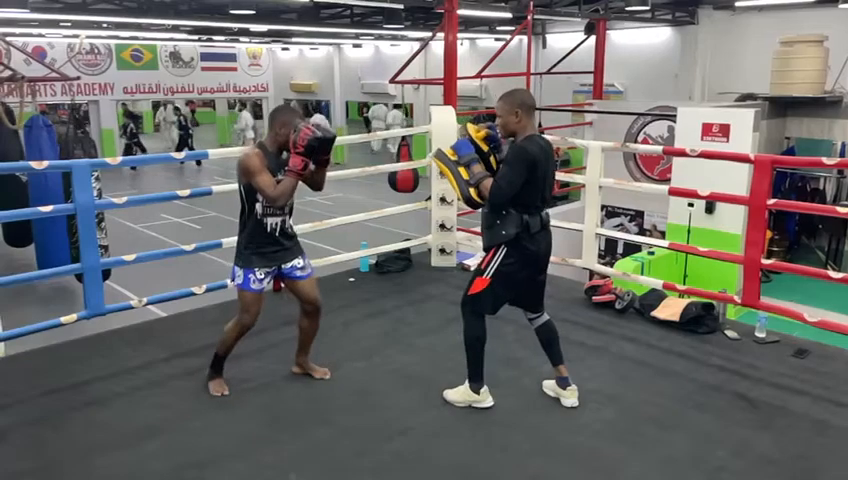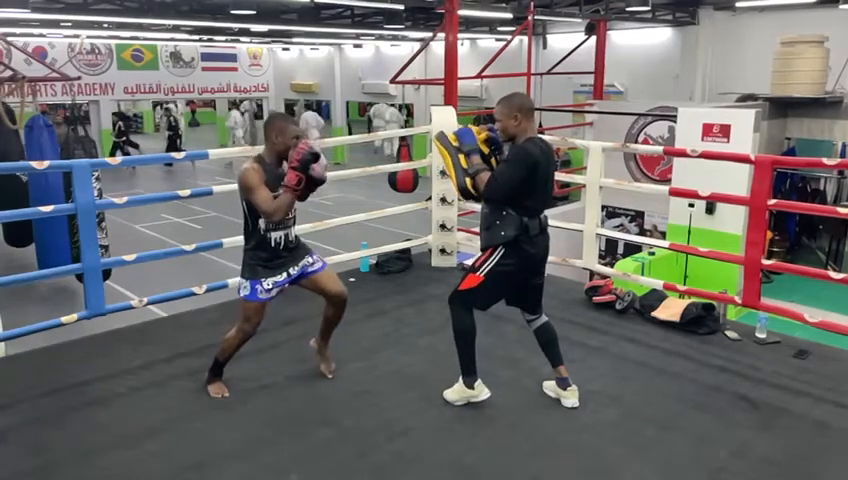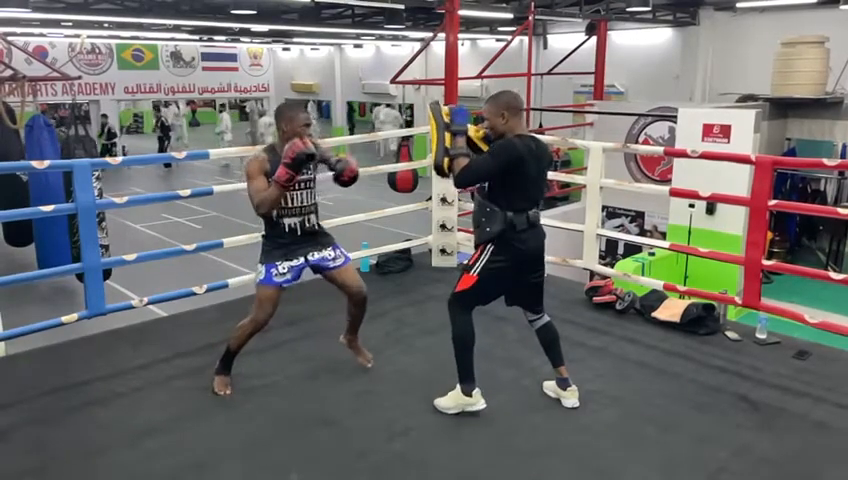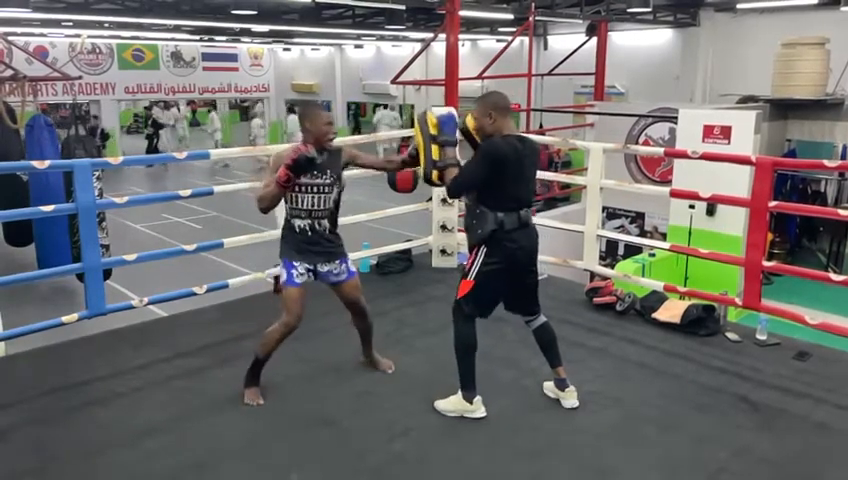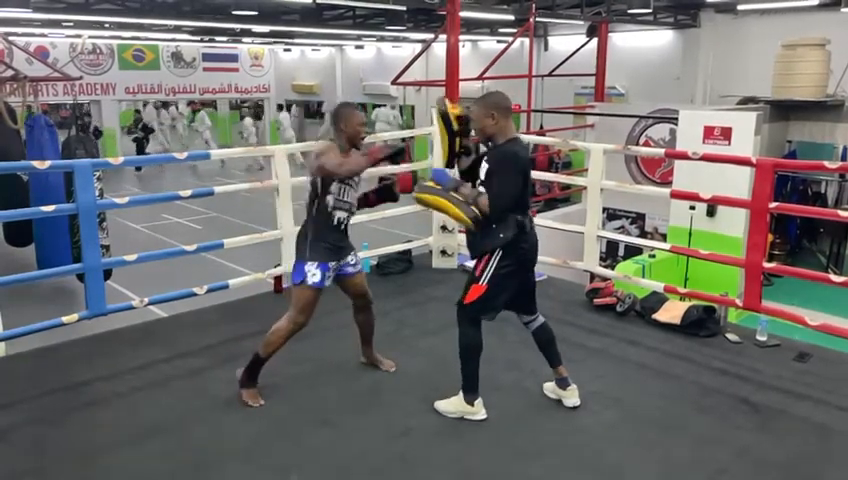
dt=1s
person 1, frame 1
left shoulder: (522, 151)
right shoulder: (542, 146)
left elbow: (497, 196)
left wrist: (472, 161)
right wrist: (497, 151)
left hip: (515, 244)
right hip: (536, 240)
left knee: (472, 307)
right knee: (534, 310)
left ankle: (476, 389)
right ankle: (564, 384)
person 1, frame 2
left shoulder: (523, 153)
right shoulder: (542, 149)
left elbow: (491, 192)
left wrist: (472, 152)
right wrist: (498, 151)
left hip: (512, 246)
right hip: (533, 242)
left knee: (460, 302)
right knee: (532, 312)
left ankle: (471, 384)
right ankle: (564, 384)
person 1, frame 3
left shoulder: (507, 149)
right shoulder: (539, 149)
left elbow: (463, 178)
left wrist: (459, 135)
right wrist: (485, 145)
left hip: (504, 243)
right hip: (531, 239)
left knee: (459, 305)
right knee: (534, 311)
left ankle: (468, 392)
right ankle: (565, 384)
person 1, frame 4
left shoulder: (493, 150)
right shoulder: (530, 148)
left elbow: (455, 188)
left wrist: (447, 144)
left hip: (497, 244)
right hip: (525, 238)
left knee: (463, 313)
right knee: (531, 311)
left ankle: (469, 399)
right ankle: (563, 385)
person 1, frame 5
left shoulder: (510, 156)
right shoulder: (501, 149)
left elbow: (496, 207)
right elbow: (472, 177)
left wrist: (456, 186)
left hip: (505, 247)
right hip: (516, 244)
left knee: (468, 314)
right knee: (528, 312)
left ankle: (470, 400)
right ankle: (564, 385)
person 2, frame 1
left shoulder: (289, 155)
right shoulder: (252, 158)
left elbow: (317, 185)
right elbow: (277, 197)
left wrist: (322, 156)
right wrist: (300, 159)
left hip: (287, 246)
right hip: (255, 252)
left knee: (312, 304)
right knee: (247, 319)
left ankle: (302, 361)
right ankle: (214, 371)
person 2, frame 2
left shoulder: (286, 164)
right shoulder: (251, 172)
left elbow: (298, 197)
right elbow: (274, 213)
left wrist: (310, 181)
right wrist: (297, 174)
left hip: (294, 251)
right hip: (262, 262)
left knee: (338, 295)
right knee: (247, 327)
left ankle: (322, 344)
right ankle: (214, 375)
person 2, frame 3
left shoulder: (310, 149)
right shoulder: (260, 161)
left elbow: (332, 160)
right elbow: (262, 207)
left wrist: (342, 165)
right wrist: (288, 170)
left hip: (316, 238)
right hip: (280, 247)
left knee: (358, 292)
right knee: (260, 317)
left ankle: (351, 339)
right ankle: (223, 368)
person 2, frame 4
left shoulder: (342, 156)
right shoulder: (284, 158)
left elbow: (384, 163)
right elbow: (264, 205)
left wrist: (410, 159)
right wrist: (289, 173)
left hip: (330, 247)
right hip: (296, 250)
left knee: (358, 304)
right knee: (290, 320)
left ankle: (369, 353)
right ankle: (251, 378)
person 2, frame 5
left shoulder: (350, 155)
right shoulder: (329, 151)
right elbow: (340, 172)
left wrist: (378, 196)
right wrist: (377, 155)
left hip: (341, 243)
right hip: (316, 246)
left knee: (364, 299)
right knee: (298, 318)
left ankle: (368, 352)
right ankle: (248, 375)
